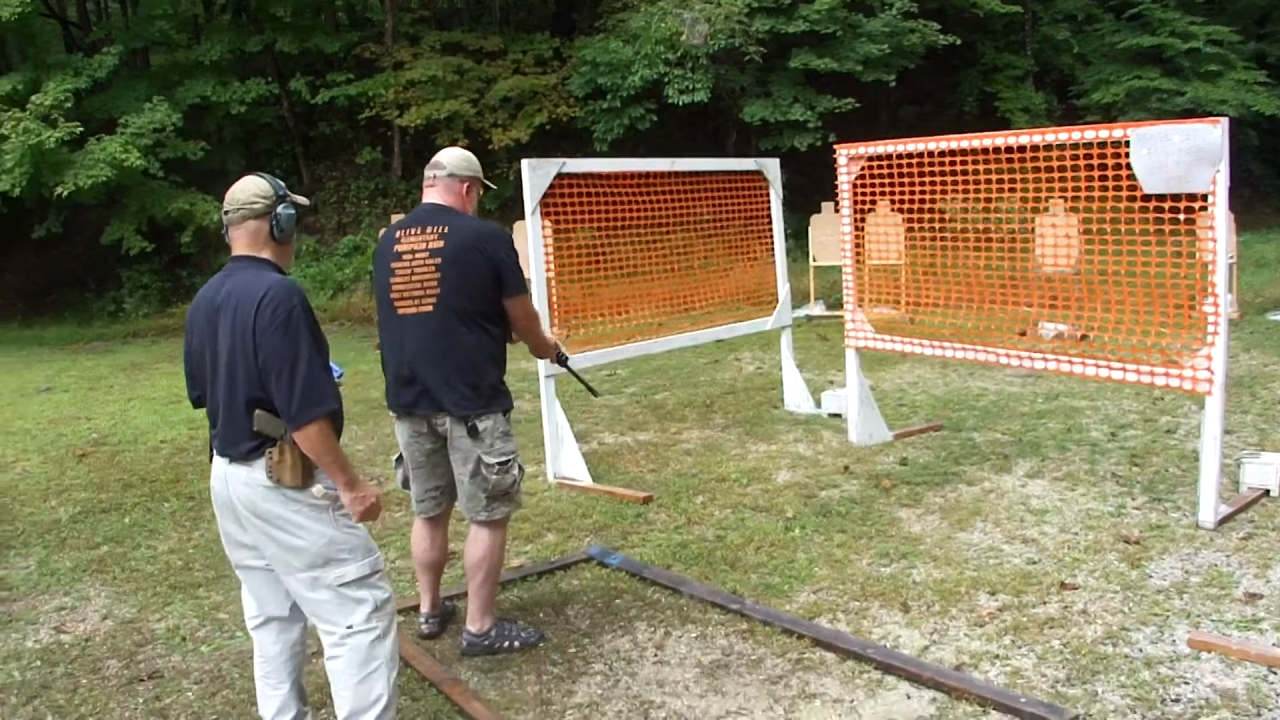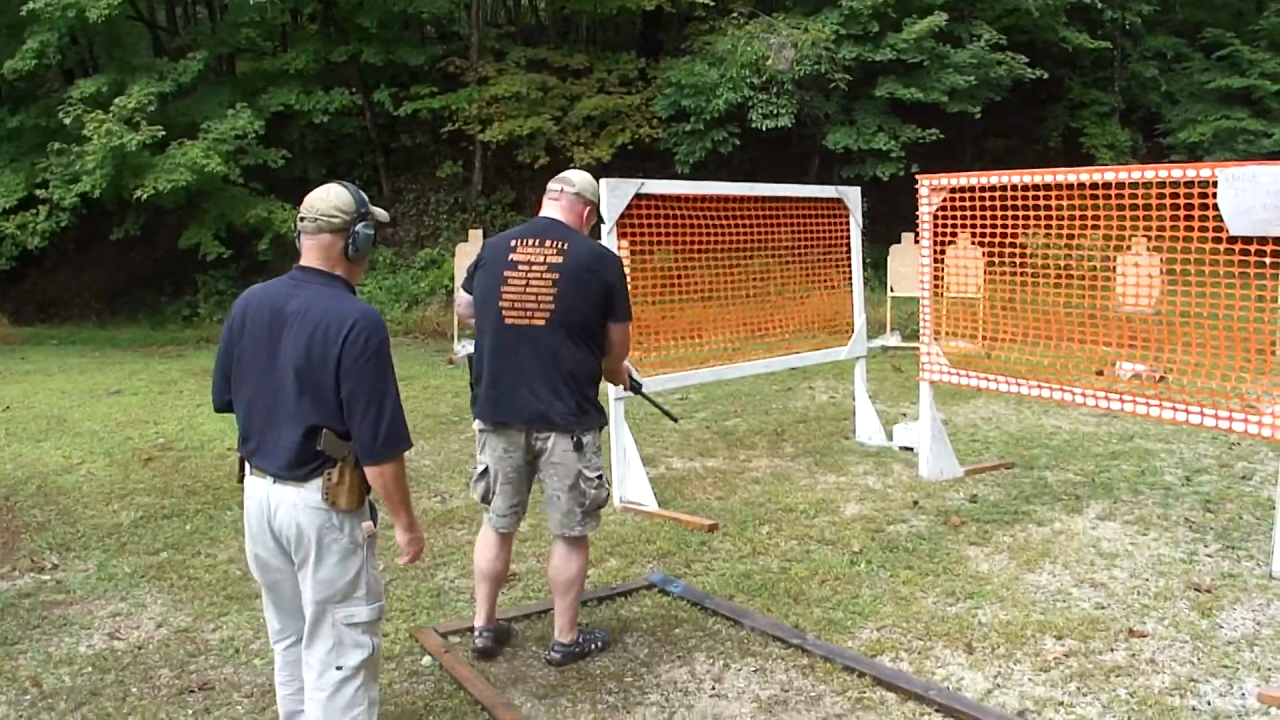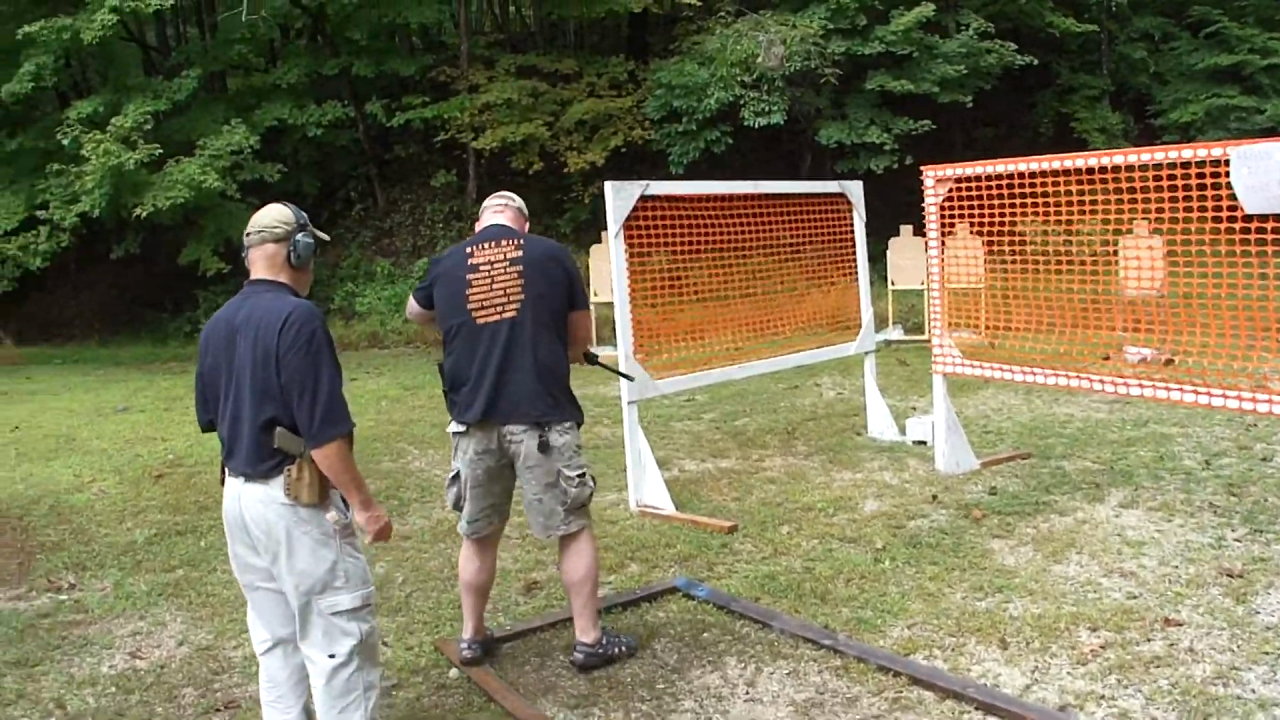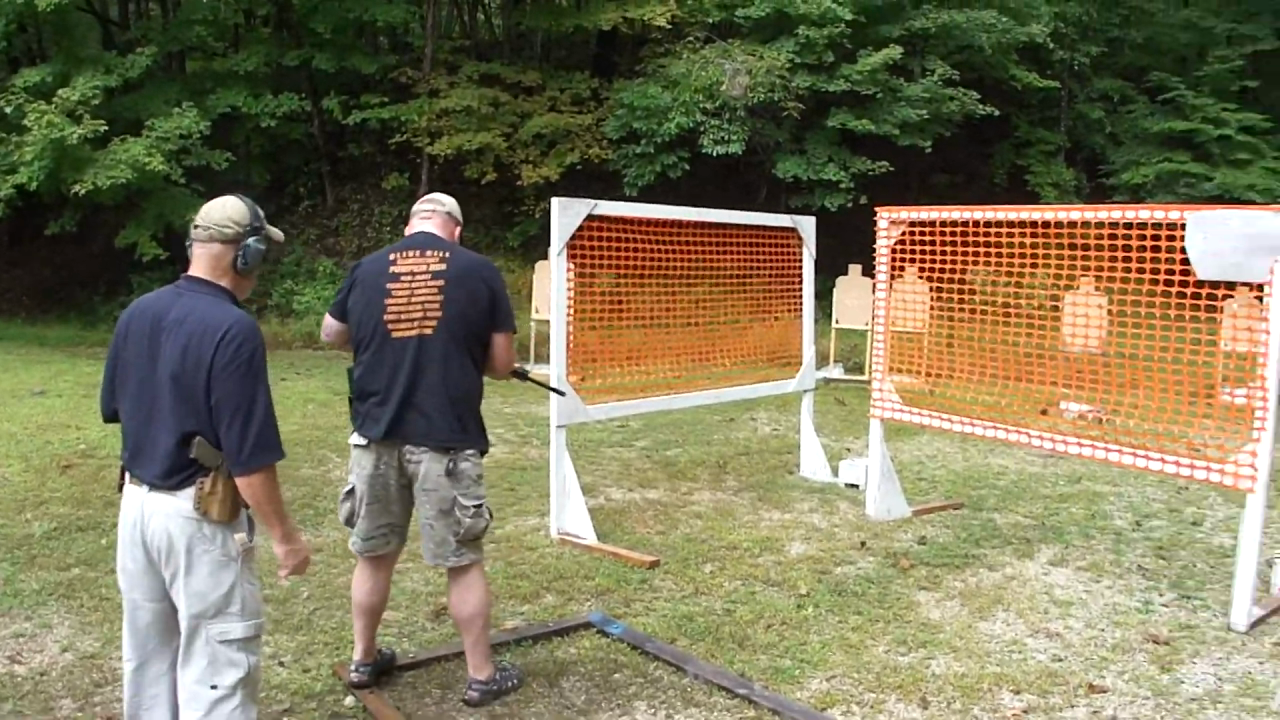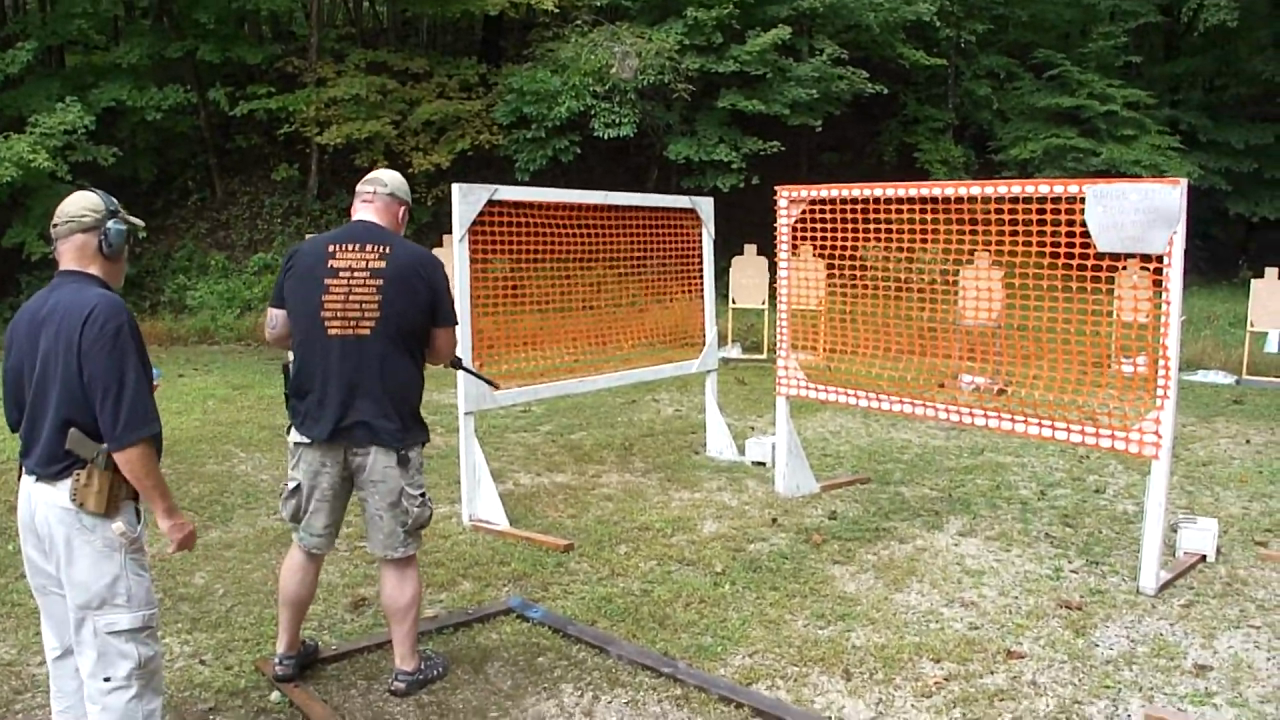
dt=1s
person 1, frame 1
left shoulder: (203, 301)
right shoulder: (278, 294)
right elbow: (304, 412)
right wrist: (349, 483)
left hip: (229, 476)
right hip: (283, 481)
left knee: (271, 616)
right knee: (362, 605)
person 1, frame 2
left shoulder: (249, 303)
right shoulder: (356, 321)
left elbow: (225, 398)
right elbow: (379, 445)
right wrist: (405, 523)
left hip: (259, 491)
right hip: (322, 502)
left knee: (288, 630)
right knee: (341, 647)
person 1, frame 3
left shoulder: (216, 325)
right shoulder: (297, 317)
left elbow: (210, 417)
right elbow: (325, 431)
right wrist: (362, 502)
left hip: (238, 497)
right hip: (296, 500)
left knee: (275, 638)
right knee: (341, 640)
person 1, frame 4
left shoulder: (137, 313)
right shoulder: (233, 330)
left elbow: (115, 408)
right elbow: (250, 456)
right wrist: (284, 535)
left hip: (137, 502)
right hip: (199, 515)
left knee: (148, 652)
right knee: (219, 668)
person 1, frame 5
right shoulder: (103, 312)
right elbow: (128, 436)
right wrist: (167, 511)
right hip: (90, 507)
left knee: (68, 651)
right knee: (121, 658)
person 2, frame 1
left shoulder: (388, 242)
right shoulder: (486, 237)
right elbow: (521, 317)
right wrist: (541, 344)
left hip: (409, 400)
right hip: (474, 402)
left knee: (429, 511)
right knee: (489, 516)
left ankle: (430, 611)
right ankle: (480, 627)
person 2, frame 2
left shoulder: (493, 249)
right shoulder: (600, 260)
left elbow: (464, 309)
right elbow: (617, 347)
right wrist: (614, 373)
left hip: (497, 412)
right hip: (567, 418)
left knee: (496, 522)
right knee: (570, 532)
left ankle: (484, 626)
right ankle: (565, 639)
person 2, frame 3
left shoulder: (446, 263)
right shoulder: (552, 255)
left elbow: (415, 314)
right elbow: (580, 338)
left hip: (474, 420)
right hip: (544, 417)
left knee: (478, 534)
right knee: (572, 529)
left ankle: (472, 638)
right ankle: (590, 639)
person 2, frame 4
left shoulder: (366, 268)
right shoulder: (480, 272)
left elbow: (331, 335)
right elbow: (502, 365)
left hip: (376, 435)
right hip: (447, 439)
left knee: (375, 553)
right knee: (463, 560)
left ankle: (364, 659)
right ankle: (482, 675)
person 2, frame 5
left shoulder: (301, 255)
right shoulder: (421, 263)
left elbow: (274, 332)
right elbow: (443, 352)
left hip: (315, 429)
right hip: (389, 433)
left knee: (306, 544)
right knee: (398, 554)
left ankle: (287, 652)
right ankle: (407, 666)
